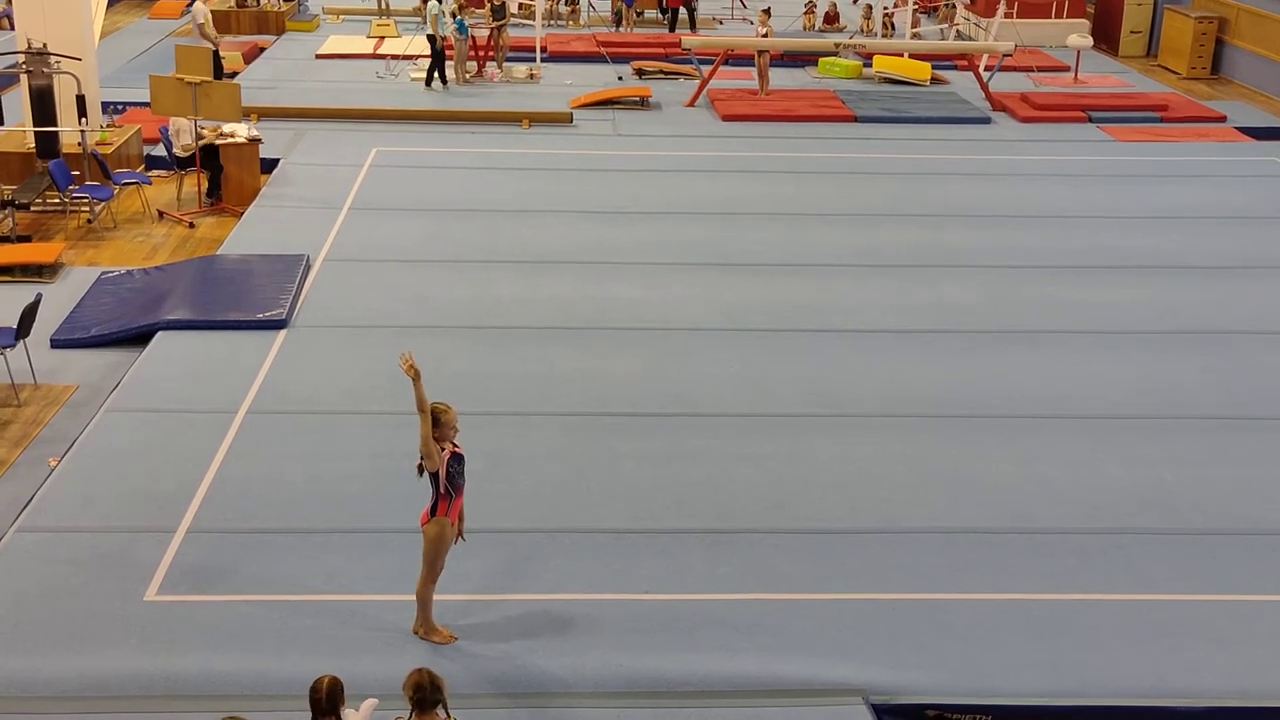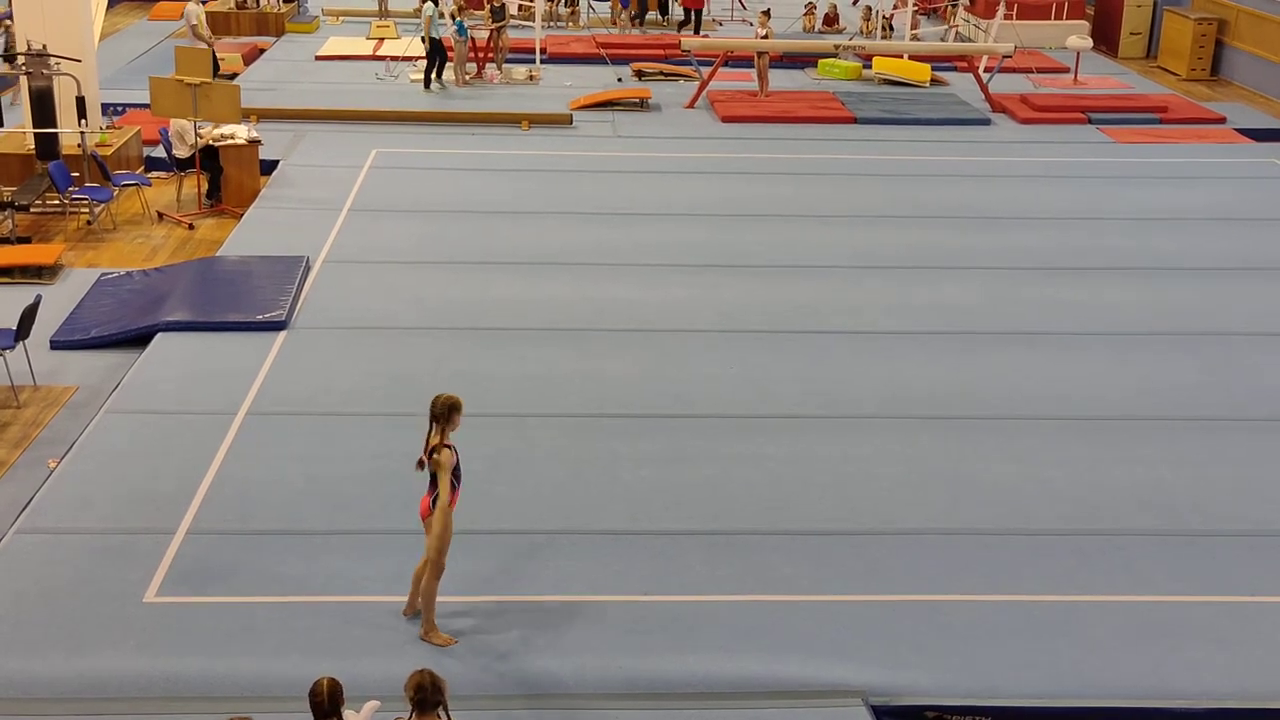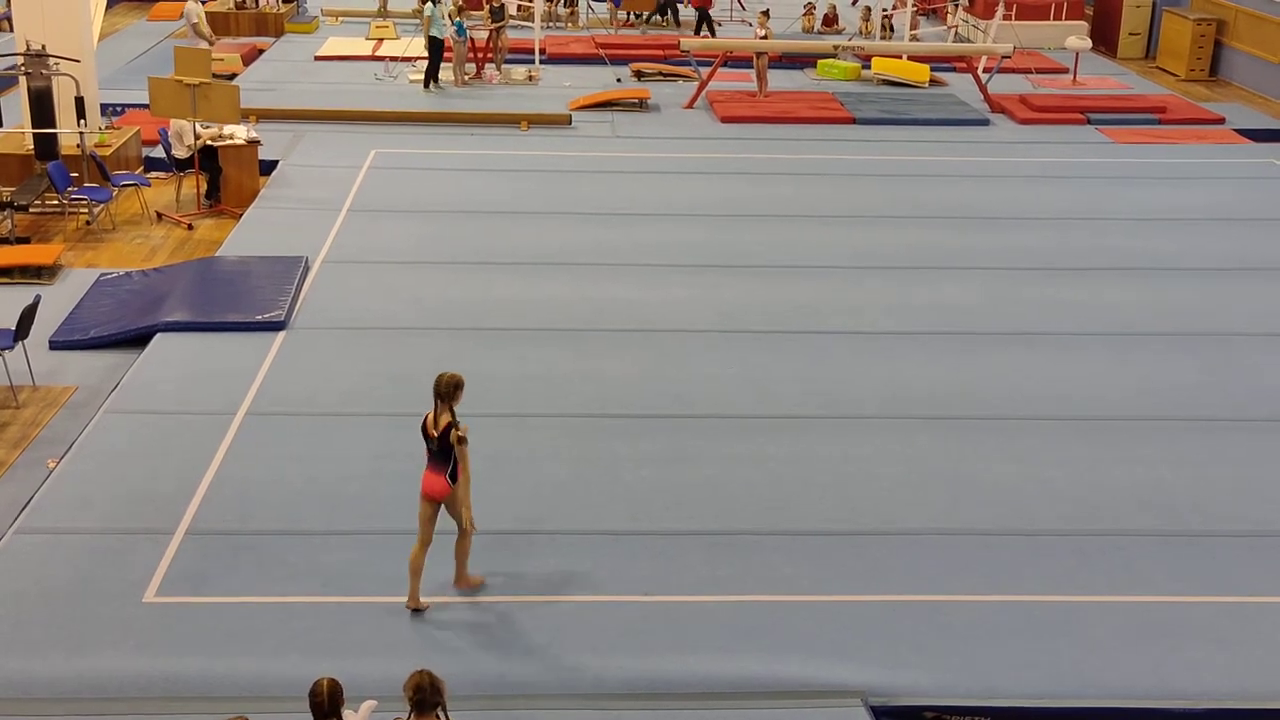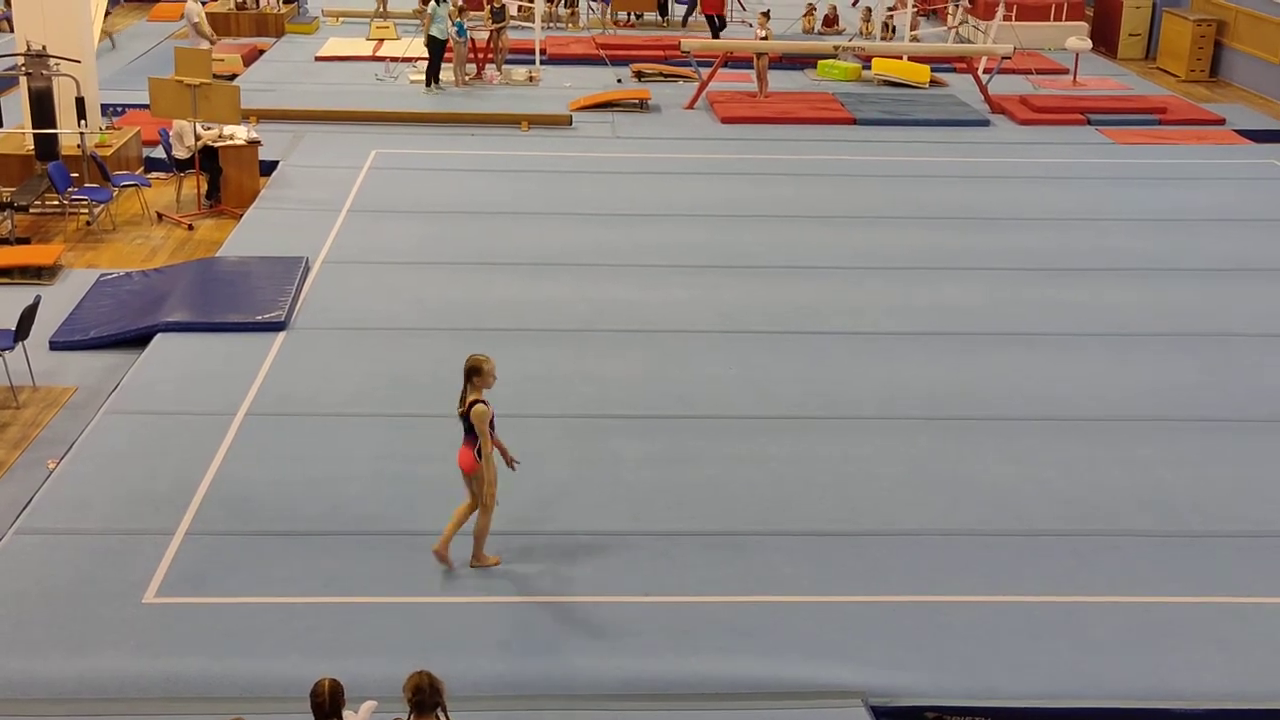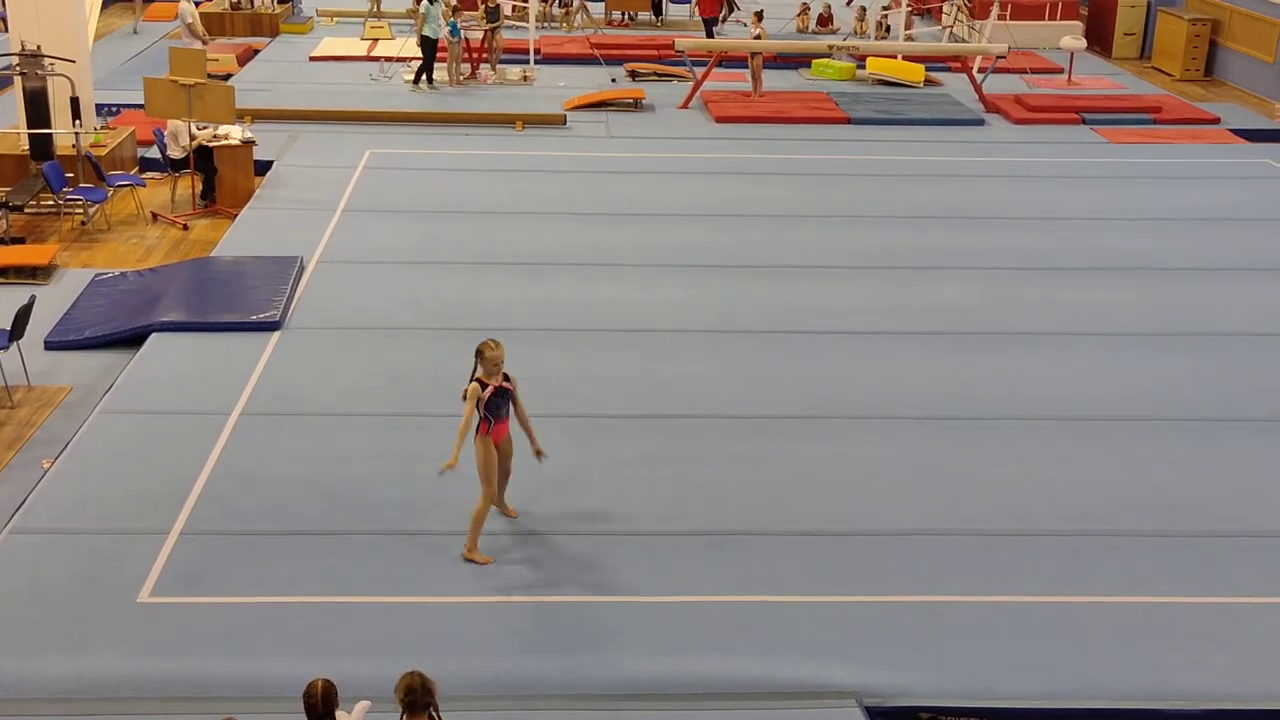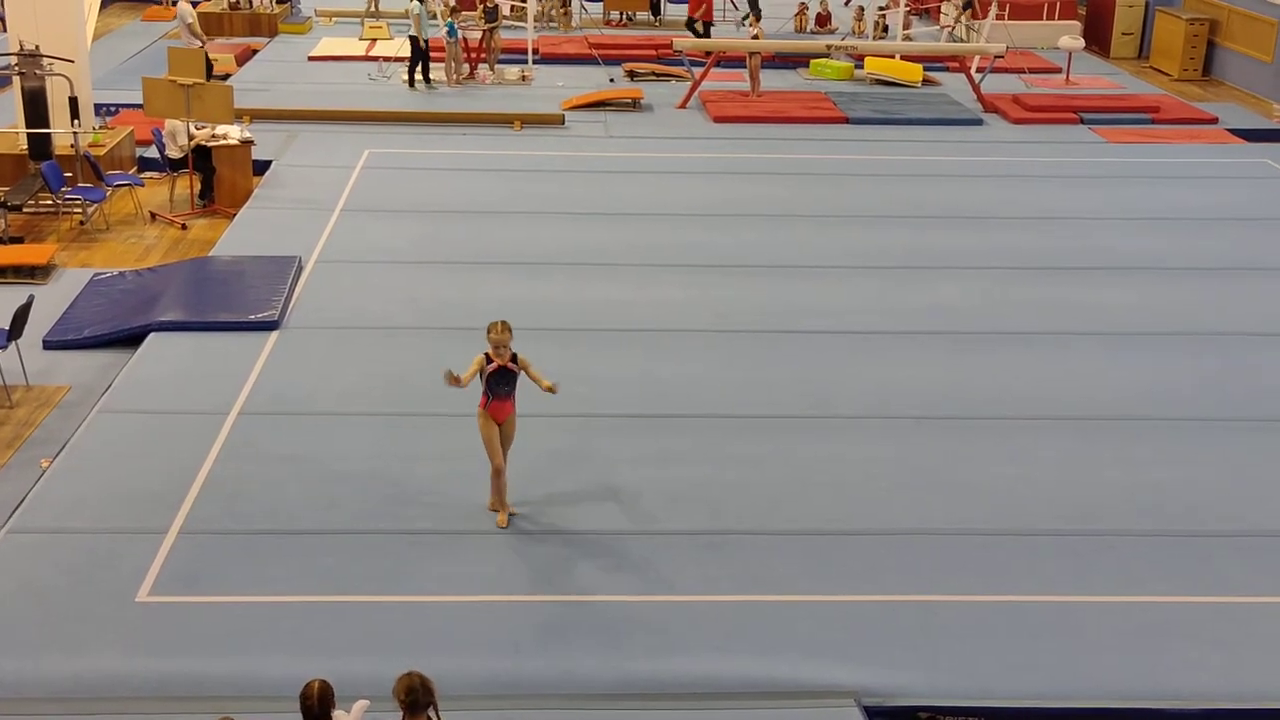
dt=0.4s
person 1, frame 1
left shoulder: (455, 449)
right shoulder: (433, 454)
right elbow: (423, 414)
left wrist: (460, 520)
right wrist: (416, 381)
left hip: (449, 518)
right hip: (437, 521)
left knee: (435, 572)
right knee: (429, 574)
left ankle: (422, 622)
right ankle: (426, 627)
person 1, frame 2
left shoulder: (439, 441)
right shoulder: (445, 452)
right elbow: (444, 491)
right wrist: (436, 532)
left hip: (434, 506)
right hip: (437, 510)
left knee: (432, 559)
right knee: (436, 567)
left ankle: (412, 604)
right ankle: (428, 628)
person 1, frame 3
left shoulder: (427, 420)
right shoulder: (457, 430)
right elbow: (464, 469)
right wrist: (466, 507)
left hip: (428, 482)
right hip: (449, 486)
left knee: (422, 541)
right knee: (465, 528)
left ankle: (413, 597)
right ankle: (462, 577)
person 1, frame 4
left shoulder: (468, 397)
right shoulder: (480, 409)
right elbow: (485, 446)
left wrist: (504, 452)
right wrist: (491, 484)
left hip: (465, 456)
right hip: (478, 460)
left knee: (474, 501)
right knee: (487, 506)
left ankle: (443, 543)
right ankle: (478, 556)
person 1, frame 5
left shoulder: (509, 381)
right shoulder: (476, 387)
left elbow: (520, 412)
right elbow: (466, 420)
left wrist: (533, 442)
right wrist: (455, 455)
left hip: (504, 435)
right hip: (485, 439)
left knee: (505, 473)
right knee: (488, 492)
left ankle: (500, 502)
right ankle: (471, 548)
person 1, frame 6
left shoulder: (519, 361)
right shoulder: (482, 360)
left elbow: (539, 380)
right elbow: (466, 379)
left wrist: (549, 387)
right wrist: (458, 382)
left hip: (508, 414)
right hip: (487, 415)
left knee: (502, 461)
right knee: (498, 465)
left ankle: (496, 502)
right ankle: (501, 505)
